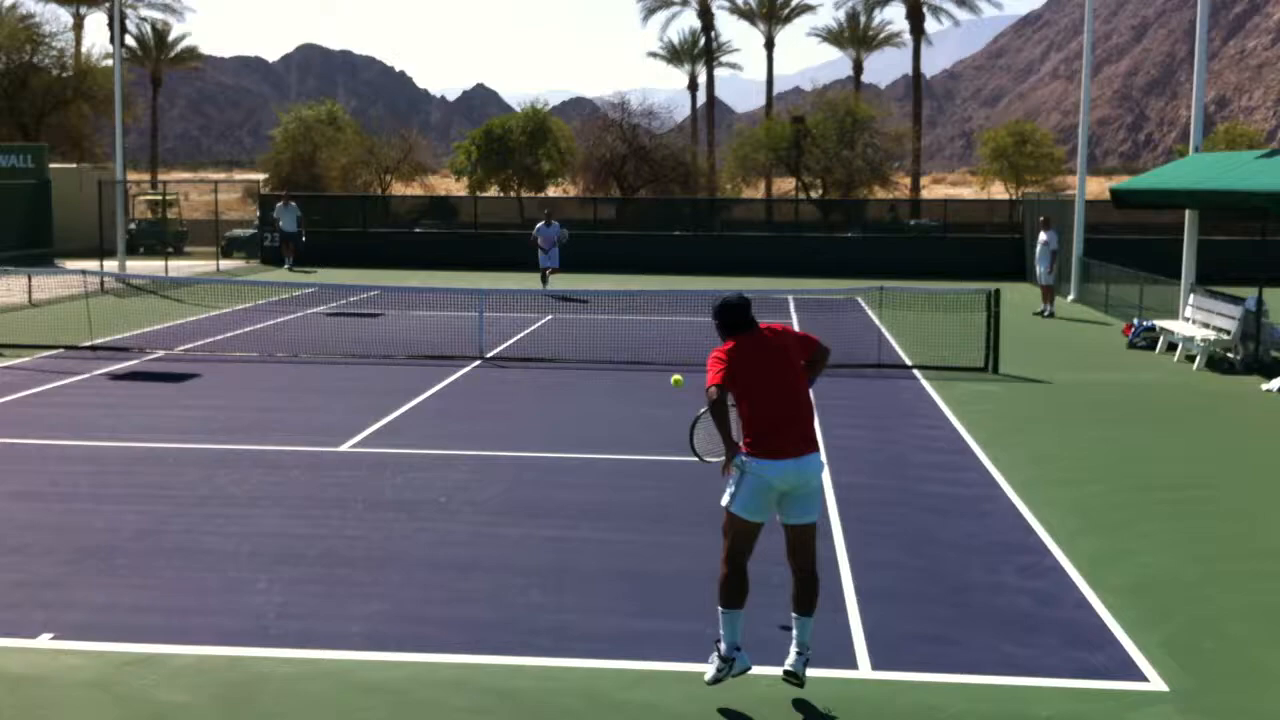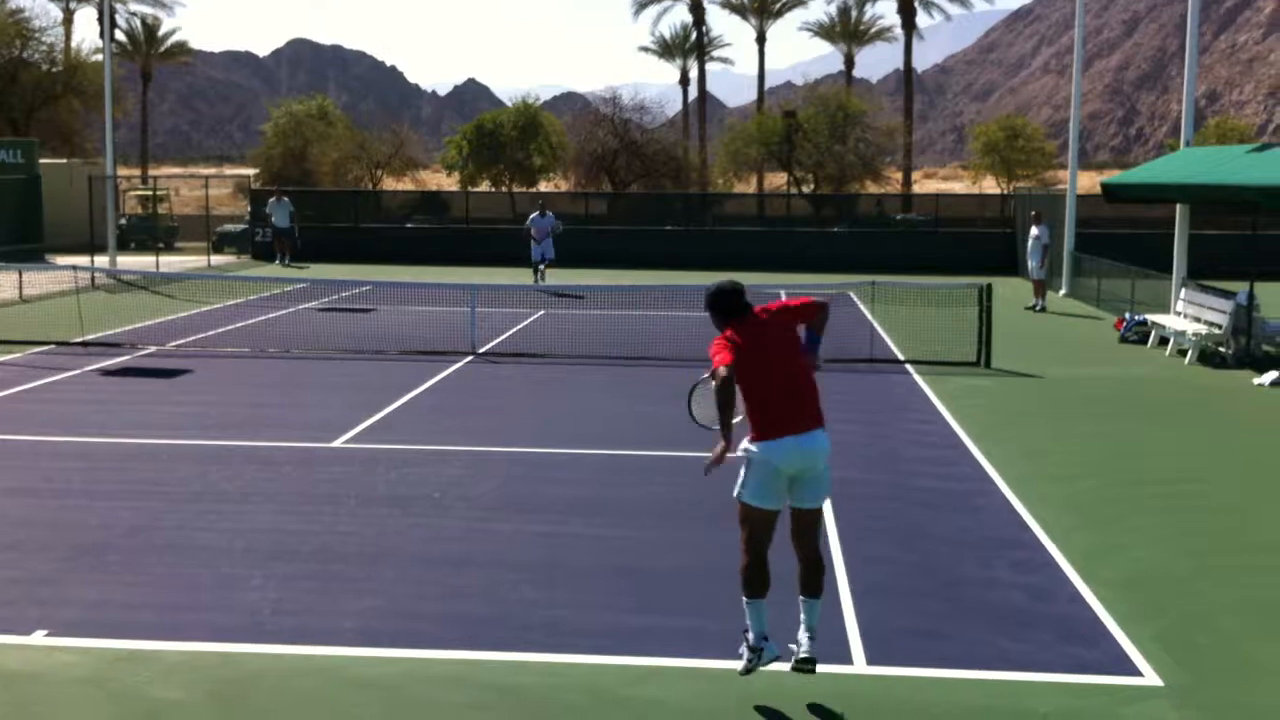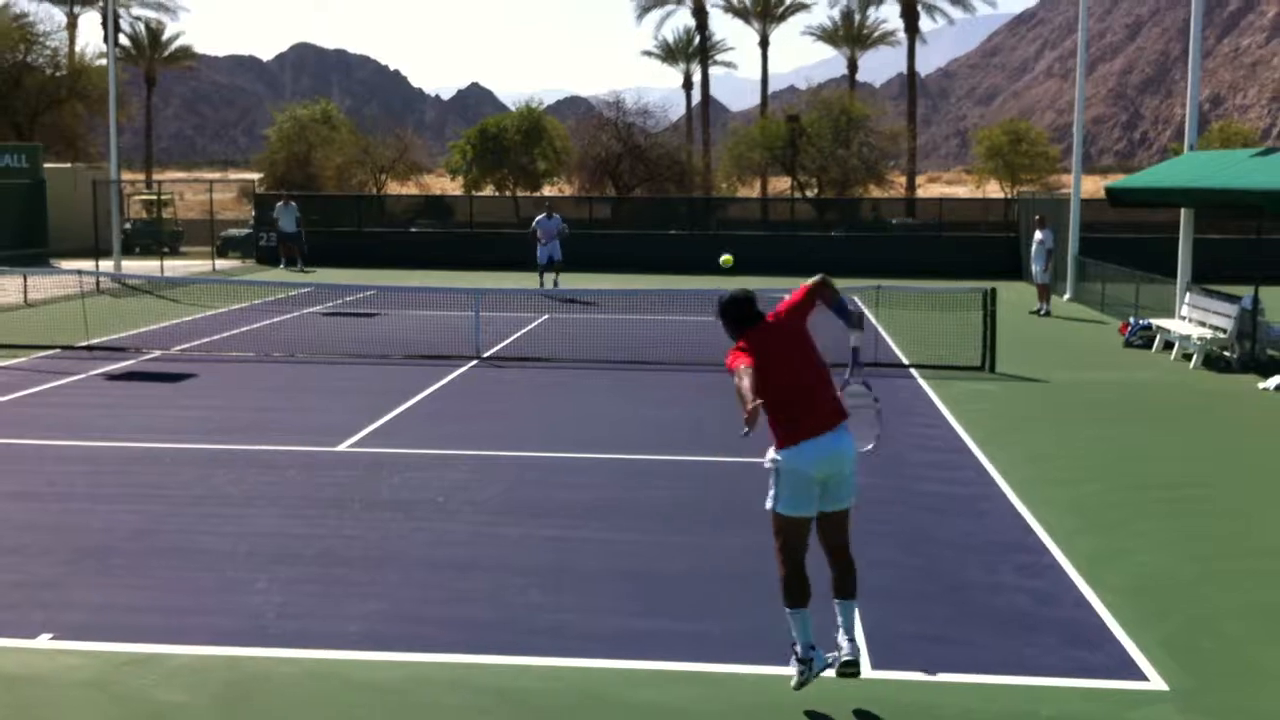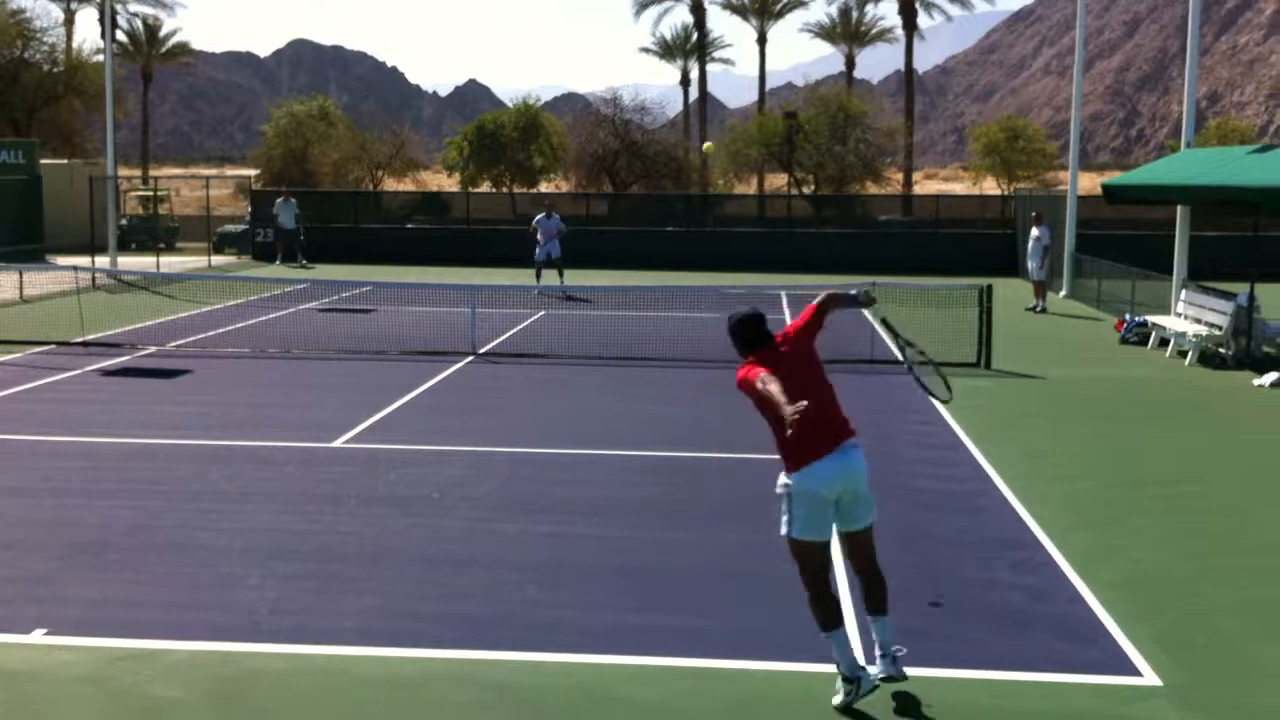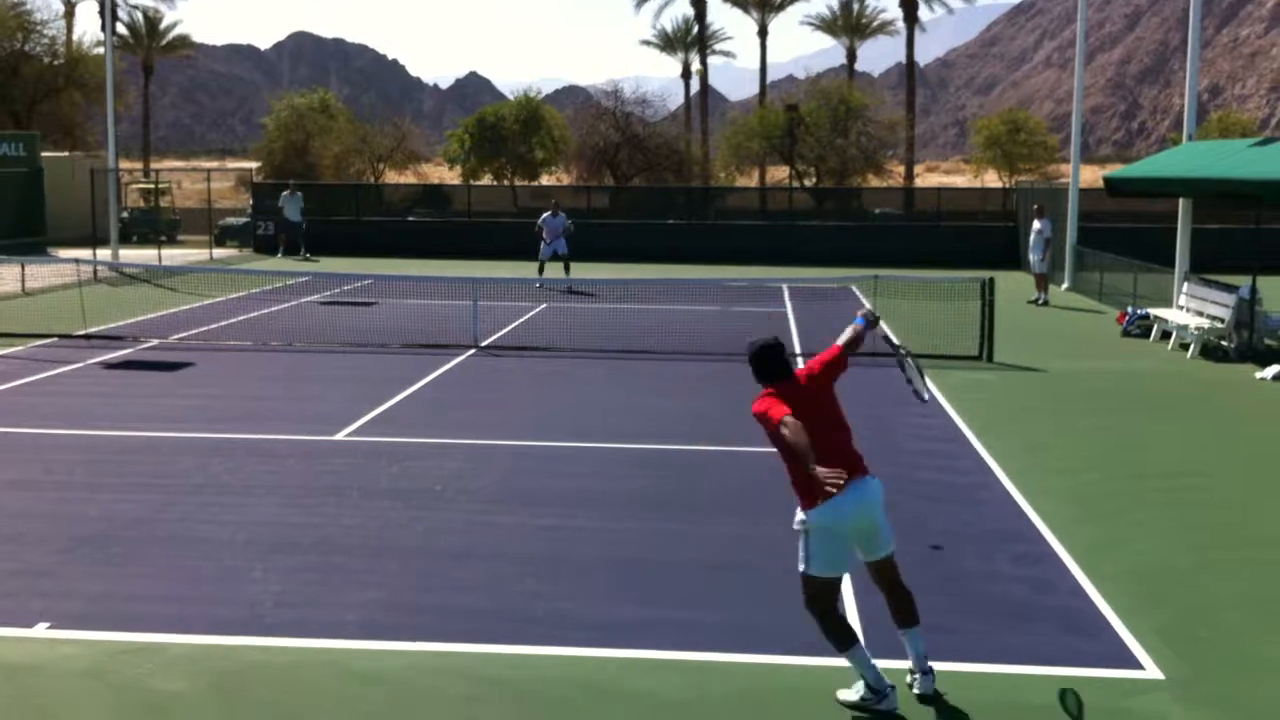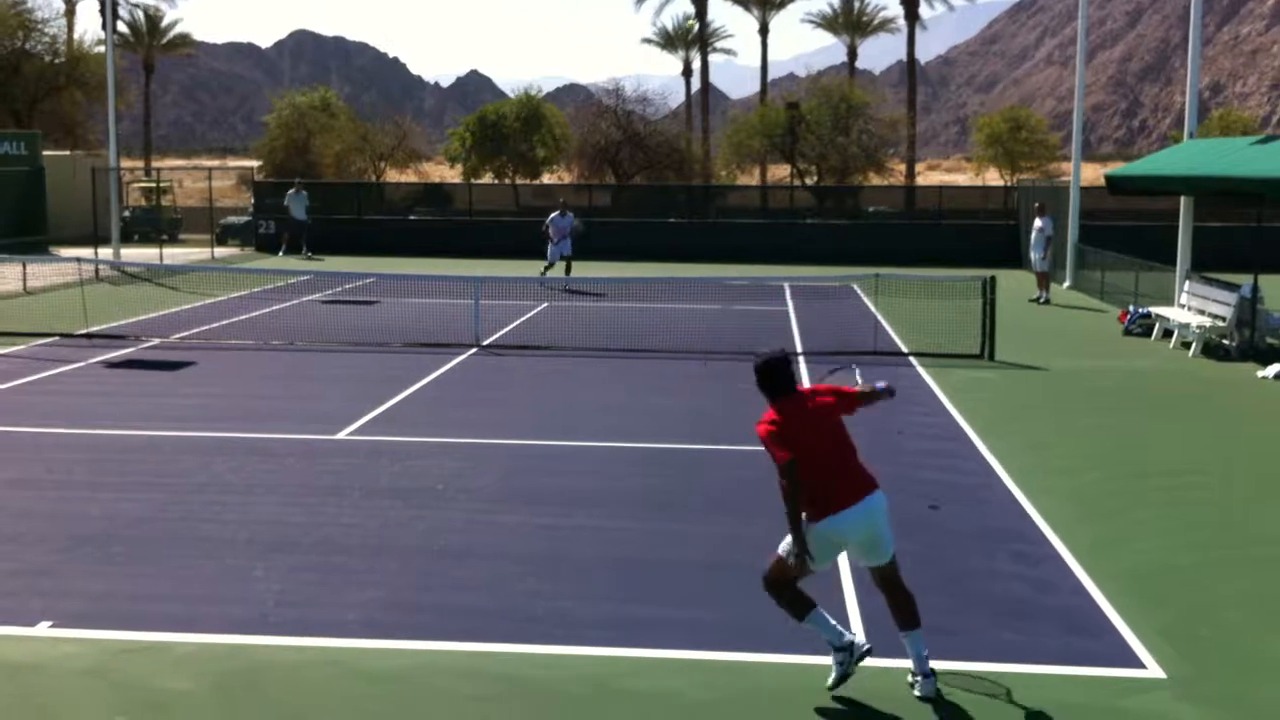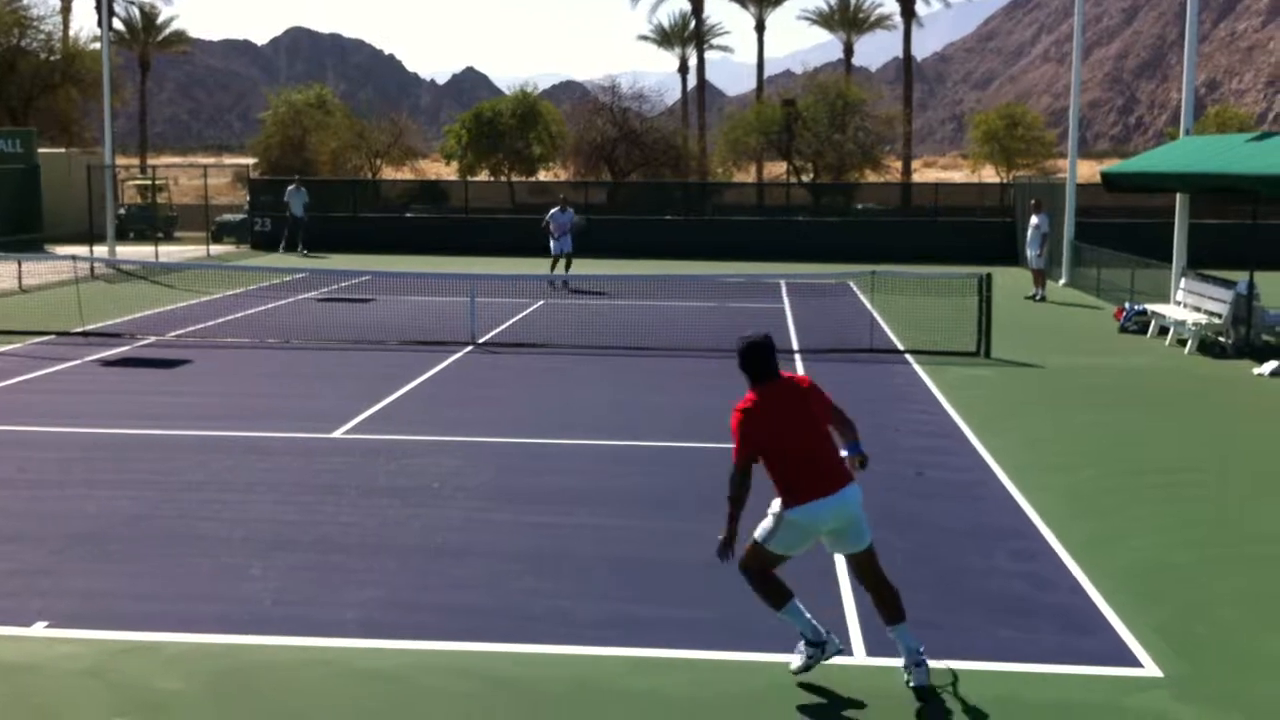
dt=0.1s
person 1, frame 1
left shoulder: (724, 357)
right shoulder: (782, 335)
left elbow: (716, 398)
right elbow: (821, 353)
left wrist: (731, 451)
left hip: (760, 465)
right hip: (807, 461)
left knee: (734, 560)
right knee: (804, 564)
left ankle: (729, 652)
right ankle: (798, 657)
person 1, frame 2
left shoulder: (726, 342)
right shoulder: (777, 314)
left elbow: (725, 380)
right elbow: (821, 307)
left wrist: (726, 436)
right wrist: (808, 352)
left hip: (771, 448)
right hip: (815, 440)
left knee: (754, 549)
right knee: (808, 547)
left ankle: (757, 641)
right ankle: (807, 641)
person 1, frame 3
left shoulder: (739, 353)
right shoulder: (783, 319)
left elbow: (746, 375)
right elbow: (820, 284)
left wrist: (749, 404)
right wrist: (851, 320)
left hip: (798, 454)
right hip: (839, 439)
left knee: (791, 556)
right knee: (837, 550)
left ankle: (806, 654)
right ankle: (847, 645)
person 1, frame 4
left shoulder: (748, 373)
right shoulder: (794, 340)
left elbow: (769, 385)
right elbow: (828, 299)
left wrist: (784, 410)
right wrist: (857, 297)
left hip: (809, 475)
right hip: (850, 458)
left knee: (815, 581)
right knee: (866, 565)
left ankle: (852, 673)
right ankle: (887, 659)
person 1, frame 5
left shoulder: (765, 405)
right shoulder: (814, 375)
left elbow: (791, 427)
right elbow: (851, 338)
left wrist: (814, 468)
right wrist: (865, 319)
left hip: (826, 512)
right hip: (866, 491)
left knee: (822, 604)
right knee: (890, 583)
left ankle: (876, 687)
right ankle: (922, 671)
person 1, frame 6
left shoulder: (770, 425)
right shoulder: (822, 396)
left elbow: (790, 480)
right elbow: (866, 397)
left wrist: (798, 542)
right wrist: (882, 389)
left hip: (829, 520)
right hip: (871, 503)
left knee: (777, 582)
right knee: (892, 586)
left ankle: (842, 643)
right ankle: (923, 672)
person 1, frame 7
left shoulder: (748, 412)
right shoulder: (804, 385)
left elbow: (741, 477)
right elbow: (844, 422)
left wrist: (730, 531)
right wrist: (852, 454)
left hip: (803, 510)
right hip: (846, 494)
left knee: (753, 568)
right knee: (872, 577)
left ankle: (814, 637)
right ankle: (914, 662)
